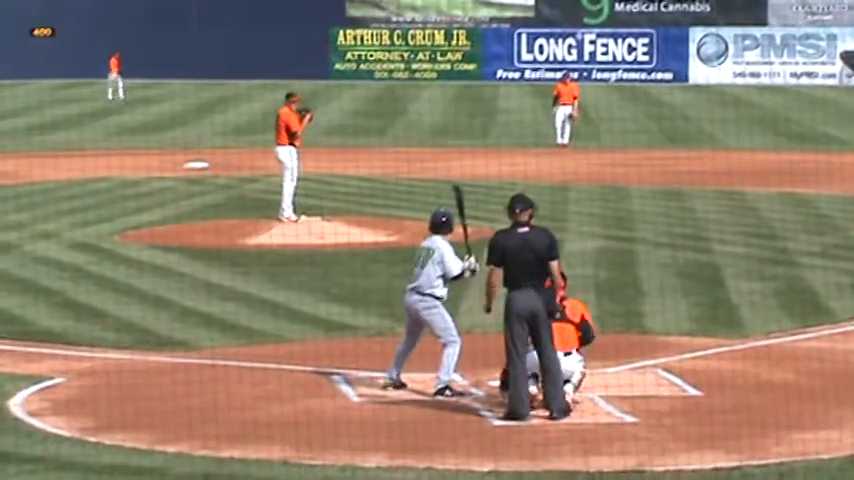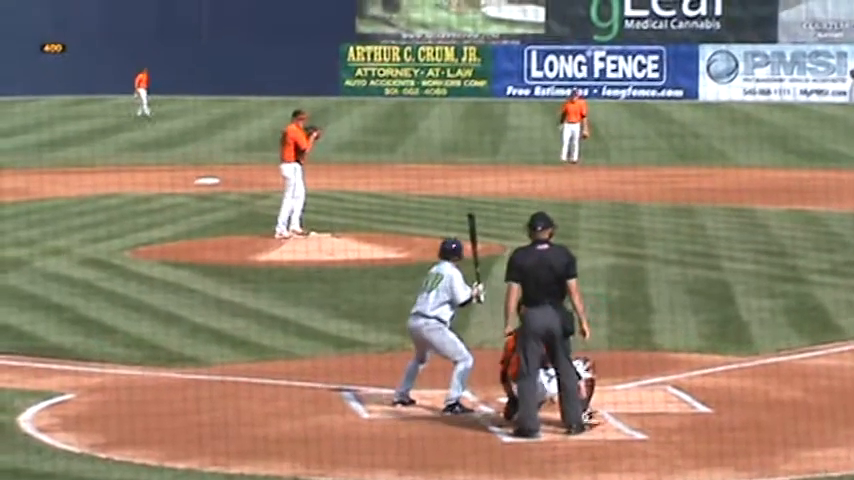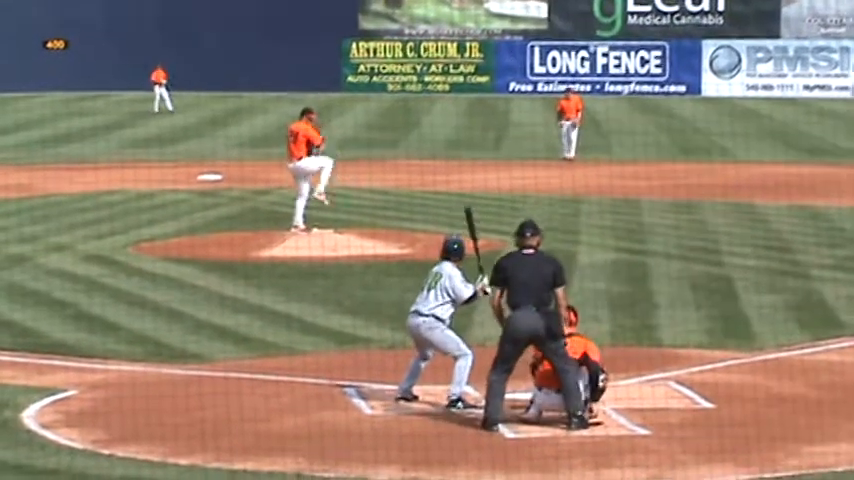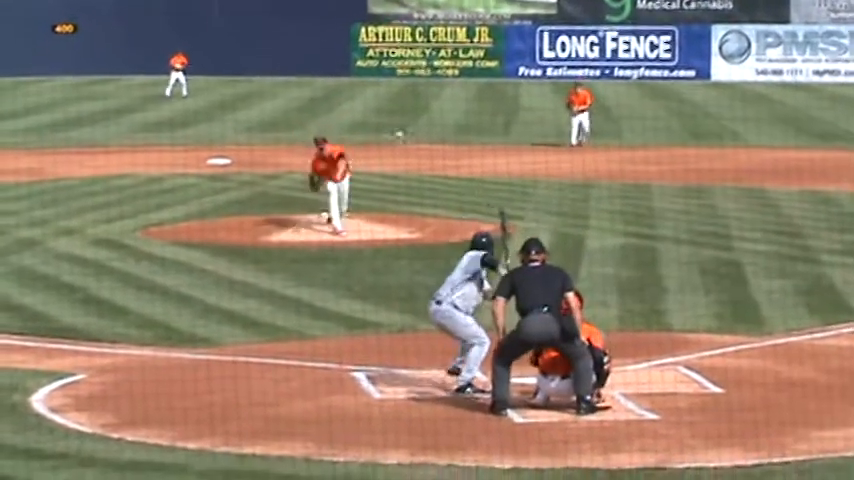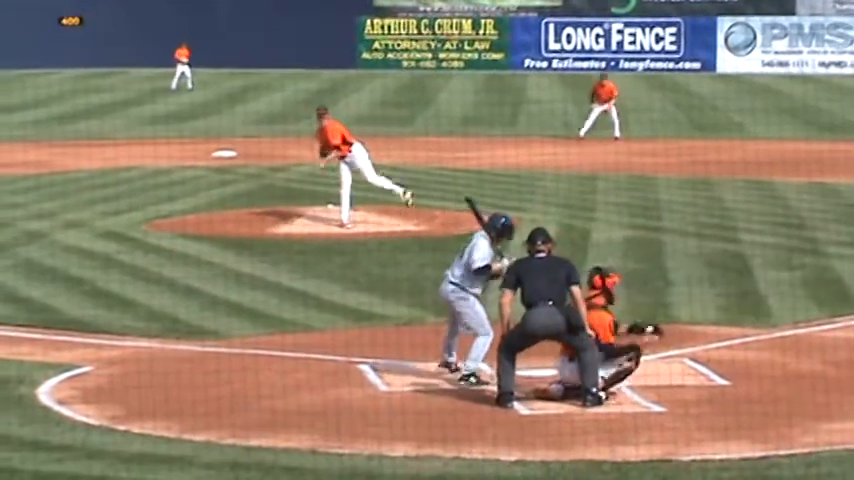
dt=0.7s
person 1, frame 1
left shoulder: (500, 239)
right shoulder: (545, 236)
left elbow: (495, 276)
right elbow: (555, 273)
left wrist: (489, 301)
right wrist: (555, 296)
left hip: (516, 299)
right hip: (540, 298)
left knee: (516, 356)
right knee: (548, 353)
left ankle: (519, 409)
right ankle: (557, 406)
person 1, frame 2
left shoulder: (519, 256)
right shoulder: (564, 255)
left elbow: (513, 293)
right elbow: (574, 292)
left wrist: (509, 323)
right wrist: (583, 321)
left hip: (532, 317)
right hip: (557, 317)
left knee: (527, 374)
right knee: (566, 371)
left ankle: (528, 425)
right ankle: (574, 422)
person 1, frame 3
left shoulder: (504, 262)
right shoulder: (552, 263)
left elbow: (495, 301)
right elbow: (561, 301)
left wrist: (505, 325)
right wrist: (560, 326)
left hip: (517, 320)
right hip: (543, 321)
left knee: (499, 371)
right knee: (566, 367)
left ankle: (491, 419)
right ankle: (576, 417)
person 1, frame 4
left shoulder: (513, 275)
right shoulder: (558, 273)
left elbow: (497, 308)
right elbow: (574, 306)
left wrist: (502, 337)
right wrist: (578, 335)
left hip: (528, 326)
right hip: (554, 325)
left knee: (501, 357)
right knee: (581, 356)
left ankle: (500, 403)
right ankle: (584, 401)
person 1, frame 5
left shoulder: (518, 266)
right shoulder: (565, 265)
left elbow: (505, 300)
right elbow: (578, 298)
left wrist: (505, 331)
right wrist: (585, 328)
left hip: (532, 319)
right hip: (559, 318)
left knee: (506, 348)
right knee: (587, 347)
left ankle: (506, 395)
right ankle: (591, 393)
person 2, frame 1
left shoulder: (425, 244)
right shoulder: (443, 246)
right elbow: (455, 274)
left wrist: (465, 267)
right wrist: (469, 265)
left hip: (412, 297)
right hip: (428, 302)
left knee: (410, 339)
right knee: (452, 341)
left ankle: (393, 378)
right ankle: (442, 386)
person 2, frame 2
left shoulder: (434, 270)
right shoulder: (453, 273)
right elbow: (462, 301)
left wrist: (471, 293)
right wrist: (476, 292)
left hip: (415, 321)
right hip: (431, 325)
left knee: (420, 357)
right knee: (465, 359)
left ankle: (401, 396)
right ankle: (452, 403)
person 2, frame 3
left shoulder: (437, 269)
right shoulder: (452, 272)
left elbow: (457, 293)
right elbow: (465, 299)
left wrist: (476, 287)
right wrist: (481, 287)
left hip: (414, 319)
right hip: (430, 323)
left knee: (424, 355)
right knee: (464, 355)
left ankle: (404, 392)
right ankle: (455, 399)
person 2, frame 4
left shoulder: (479, 270)
right shoulder: (471, 257)
left elbow: (486, 293)
right elbow: (488, 259)
right wrist: (501, 270)
left hip: (443, 309)
right hip: (446, 310)
left knee: (470, 335)
right knee: (482, 341)
left ankle: (457, 367)
right ankle: (464, 384)
person 2, frame 5
left shoulder: (483, 241)
right shoulder: (482, 243)
left elbow: (488, 272)
right elbow: (479, 269)
left wrist: (499, 268)
right wrist: (500, 266)
left hip: (450, 288)
right hip: (460, 292)
left knee: (456, 324)
right knee: (485, 334)
left ankle: (448, 360)
right ankle: (468, 373)
person 3, frame 1
left shoulder: (284, 112)
right shoulder: (288, 113)
right elbow: (297, 133)
left wrist: (302, 119)
right wrist: (306, 120)
left hip: (285, 149)
right hip: (288, 150)
left knee: (290, 182)
right knee: (289, 182)
left ankle: (286, 212)
right ankle: (286, 214)
person 3, frame 2
left shoulder: (289, 130)
right shoulder: (296, 131)
right elbow: (305, 151)
left wrist: (308, 137)
right wrist: (312, 138)
left hip: (289, 166)
right hip: (292, 167)
left knee: (299, 196)
right knee: (290, 199)
left ankle: (294, 227)
right ankle: (280, 231)
person 3, frame 3
left shoulder: (292, 128)
right shoulder: (307, 128)
right elbow: (319, 146)
left wrist: (315, 135)
right wrist: (320, 137)
left hip: (294, 166)
right hip: (302, 163)
left knee: (302, 195)
right knee: (328, 162)
left ankle: (297, 224)
right ankle: (319, 190)
person 3, frame 4
left shoulder: (336, 151)
right shoulder: (315, 161)
left elbow: (344, 160)
right elbow: (315, 173)
left wrist: (340, 173)
left hip: (343, 178)
right hip: (329, 180)
left knee: (342, 204)
right knee: (333, 195)
left ankle: (334, 215)
right ankle: (337, 227)
person 3, frame 5
left shoulder: (332, 127)
right shoulder: (319, 130)
left elbow: (337, 149)
right elbow: (324, 144)
left wrist: (326, 160)
right wrist: (323, 152)
left hip: (354, 152)
right hip: (342, 158)
left knee: (372, 178)
right knee: (344, 187)
left ankle: (401, 192)
right ankle: (344, 219)
person 4, frame 1
right shoulder: (577, 306)
right elbow: (589, 336)
right hip: (569, 361)
right knee: (579, 365)
left ankle: (532, 389)
right ankle: (568, 391)
person 4, frame 2
left shoulder: (512, 337)
left elbow: (504, 373)
left wrist: (511, 398)
right wrist: (579, 379)
right knee: (586, 365)
right ankle: (582, 415)
person 4, frame 3
right shoulder: (585, 342)
left elbow: (534, 369)
right elbow: (594, 370)
right wrist: (593, 400)
left hip: (541, 399)
right knee: (601, 376)
left ankle: (533, 411)
person 4, frame 4
right shoulder: (589, 328)
left elbow: (534, 360)
right elbow: (598, 356)
right wrist: (598, 386)
left hip: (545, 384)
right hip: (569, 386)
right knee: (604, 358)
left ankle: (540, 396)
person 4, frame 5
right shoulder: (601, 316)
right elbow: (608, 349)
left wrist: (634, 329)
right wrist: (633, 347)
left hip: (566, 367)
right hip: (578, 368)
right knee: (634, 353)
left ankle: (558, 389)
right ankle: (597, 386)
